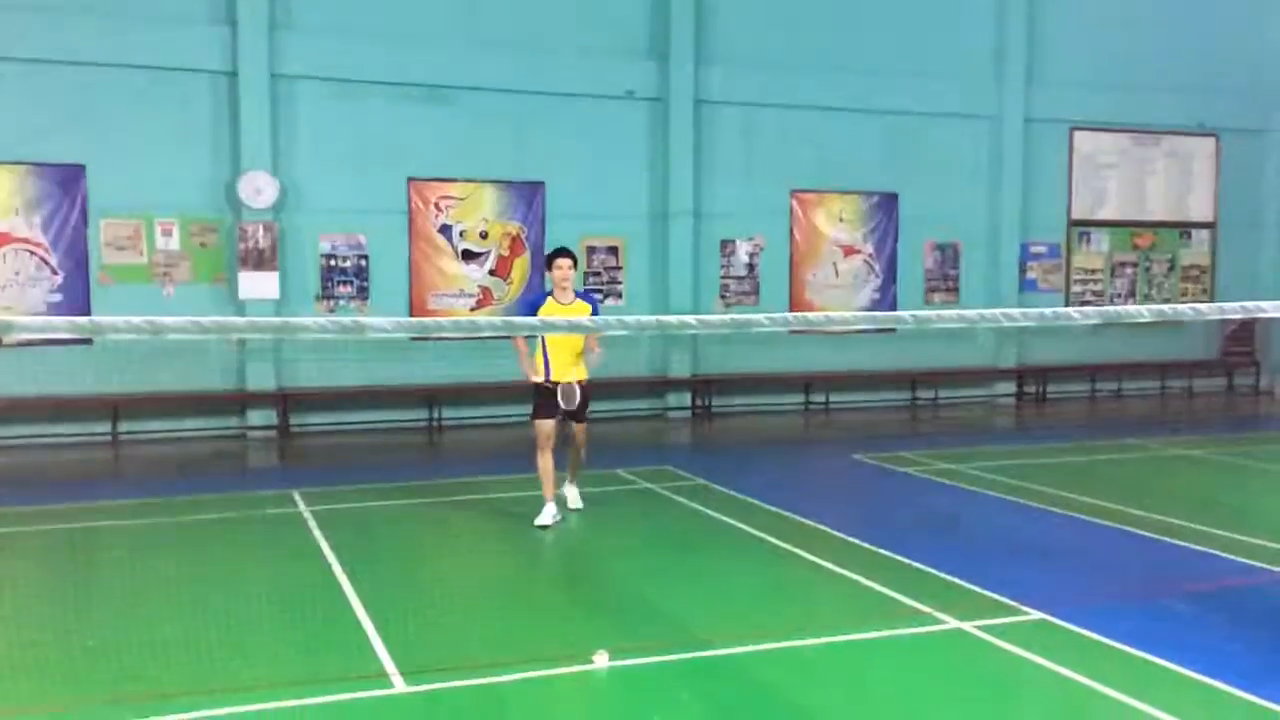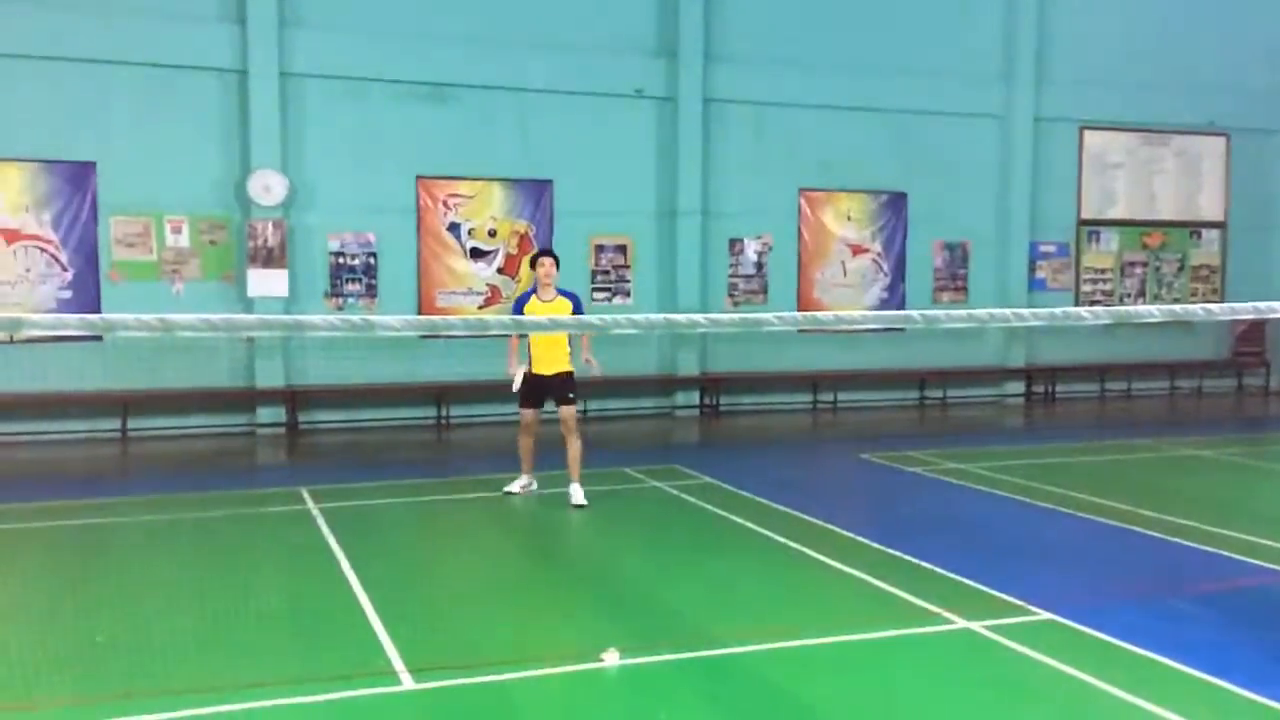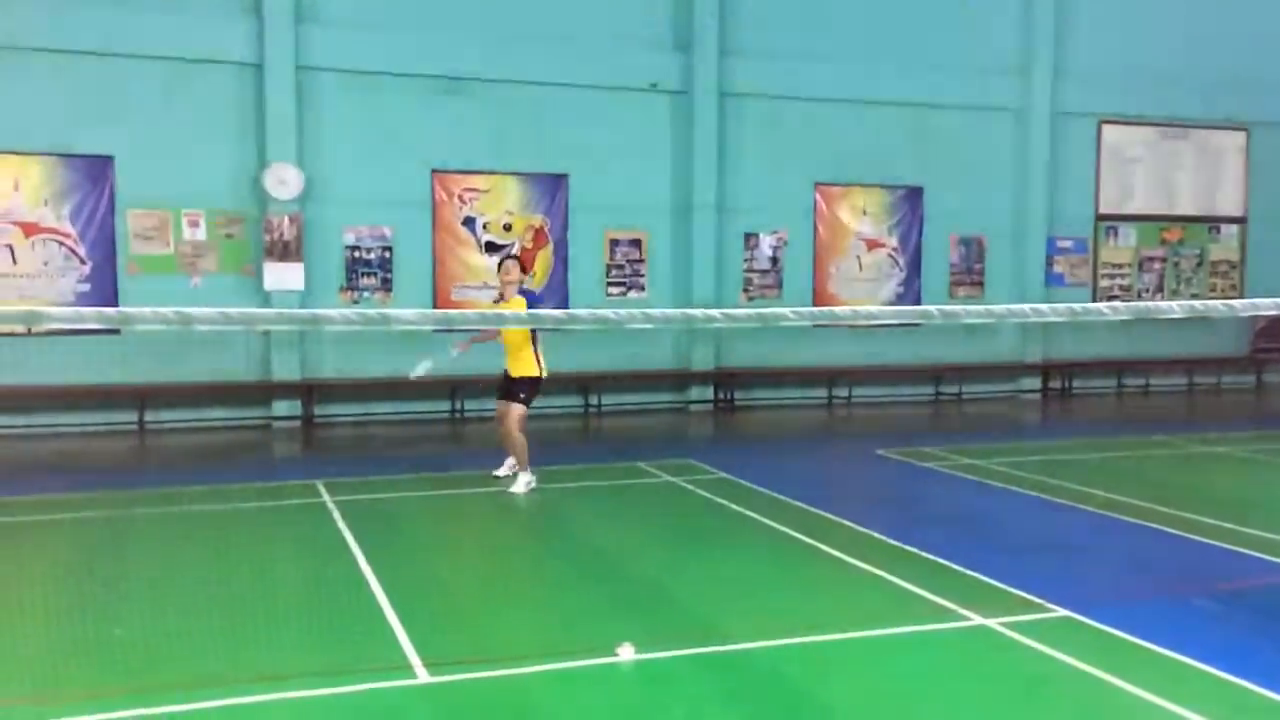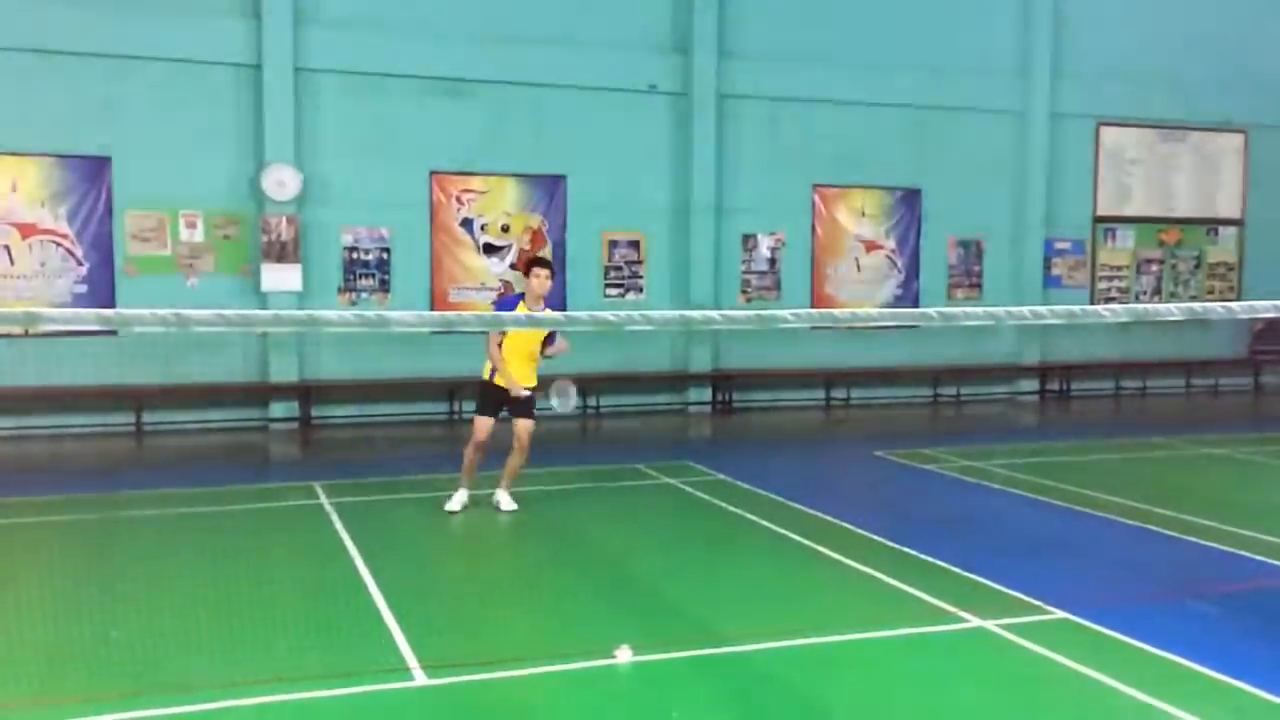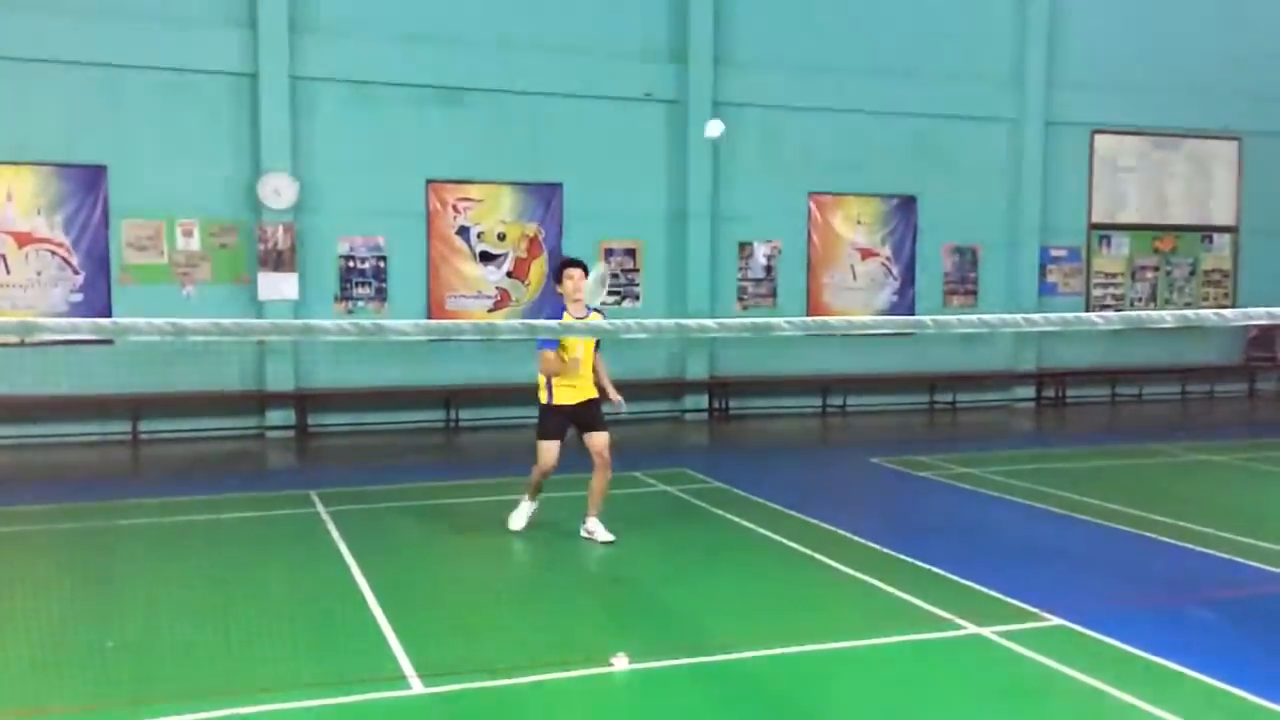
dt=0.7s
person 1, frame 1
left shoulder: (589, 304)
right shoulder: (537, 304)
right elbow: (519, 335)
left wrist: (593, 349)
right wrist: (527, 364)
left hip: (577, 380)
right hip: (547, 381)
left knee: (578, 440)
right knee: (544, 441)
left ankle: (570, 484)
right ankle: (550, 506)
person 1, frame 2
left shoulder: (571, 300)
right shoulder: (523, 301)
left elbow: (583, 330)
right elbow: (515, 333)
left wrist: (586, 352)
right wrist: (514, 359)
left hip: (562, 372)
right hip: (534, 373)
left knee: (570, 427)
right knee: (526, 426)
left ankle: (575, 487)
right ankle: (527, 478)
person 1, frame 3
left shoulder: (528, 298)
right shoulder: (499, 304)
right wrist: (469, 341)
left hip: (530, 373)
right hip: (511, 371)
left knee: (512, 425)
right knee: (500, 419)
left ankle: (526, 474)
right ankle: (513, 460)
person 1, frame 4
right shoulder: (507, 305)
right elbow: (493, 344)
left wrist: (556, 348)
right wrist: (508, 378)
left hip: (526, 385)
right hip: (495, 381)
left knee: (522, 442)
right knee: (479, 439)
left ankle: (502, 491)
right ankle: (462, 490)
person 1, frame 5
left shoulder: (598, 318)
right shoulder: (553, 321)
right elbow: (545, 367)
left wrist: (609, 388)
right wrist: (567, 367)
left hip: (587, 399)
right hip: (556, 401)
left knee: (603, 458)
right knee: (547, 465)
left ankle: (591, 522)
right ankle: (529, 501)
